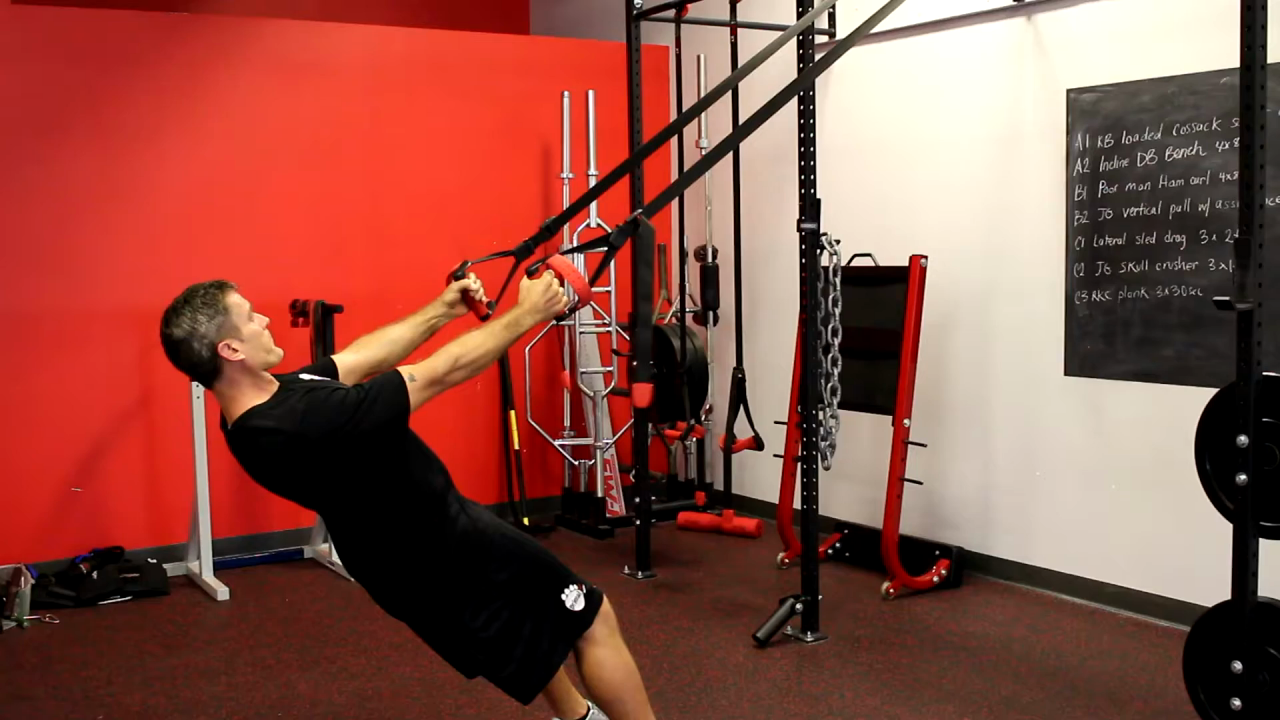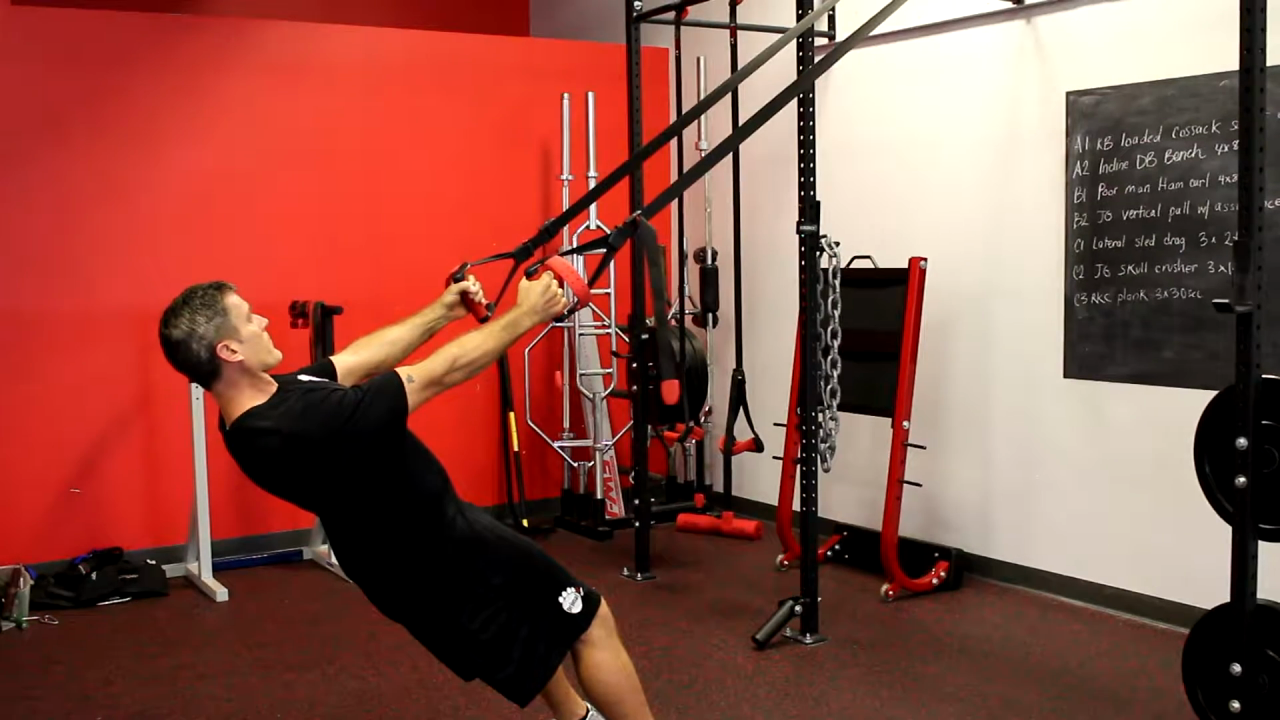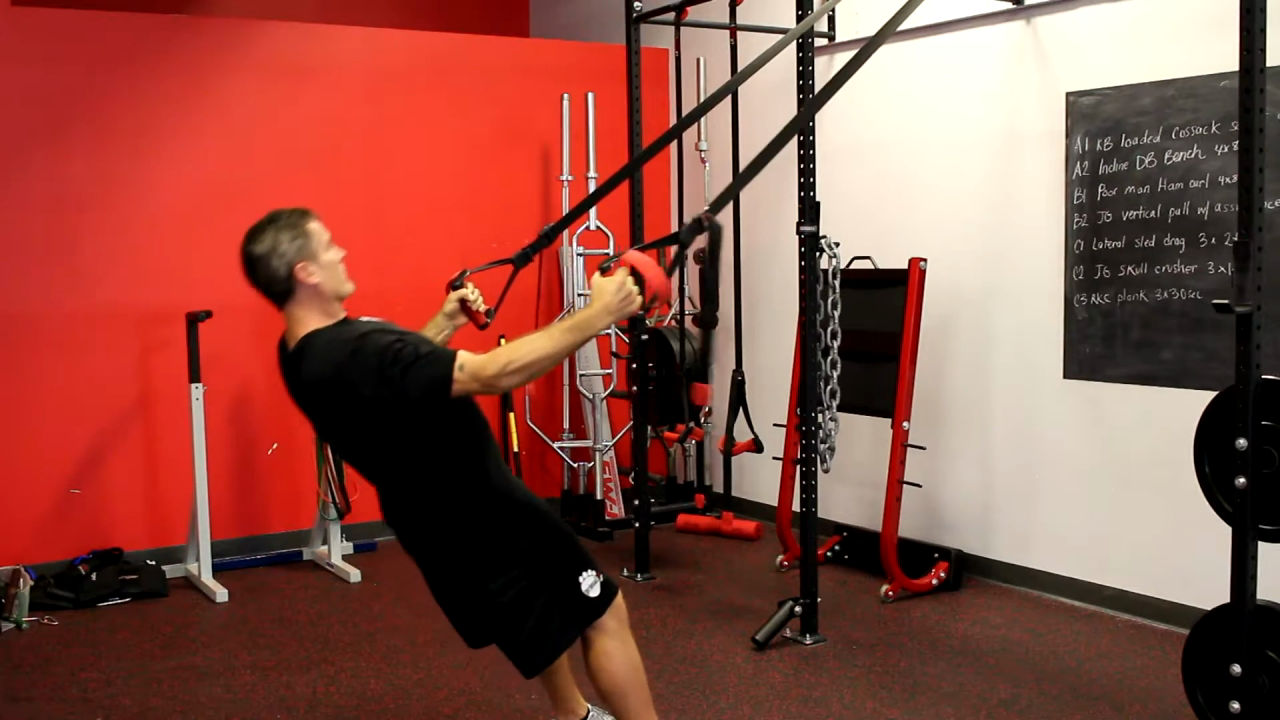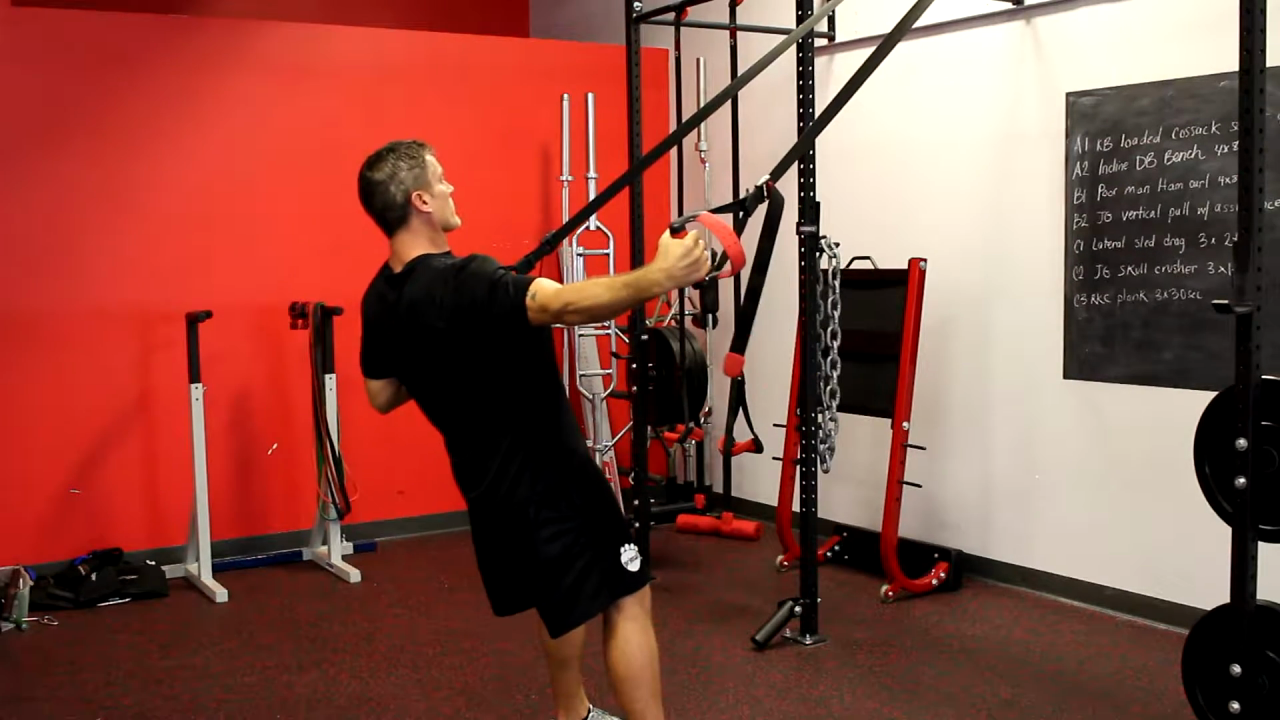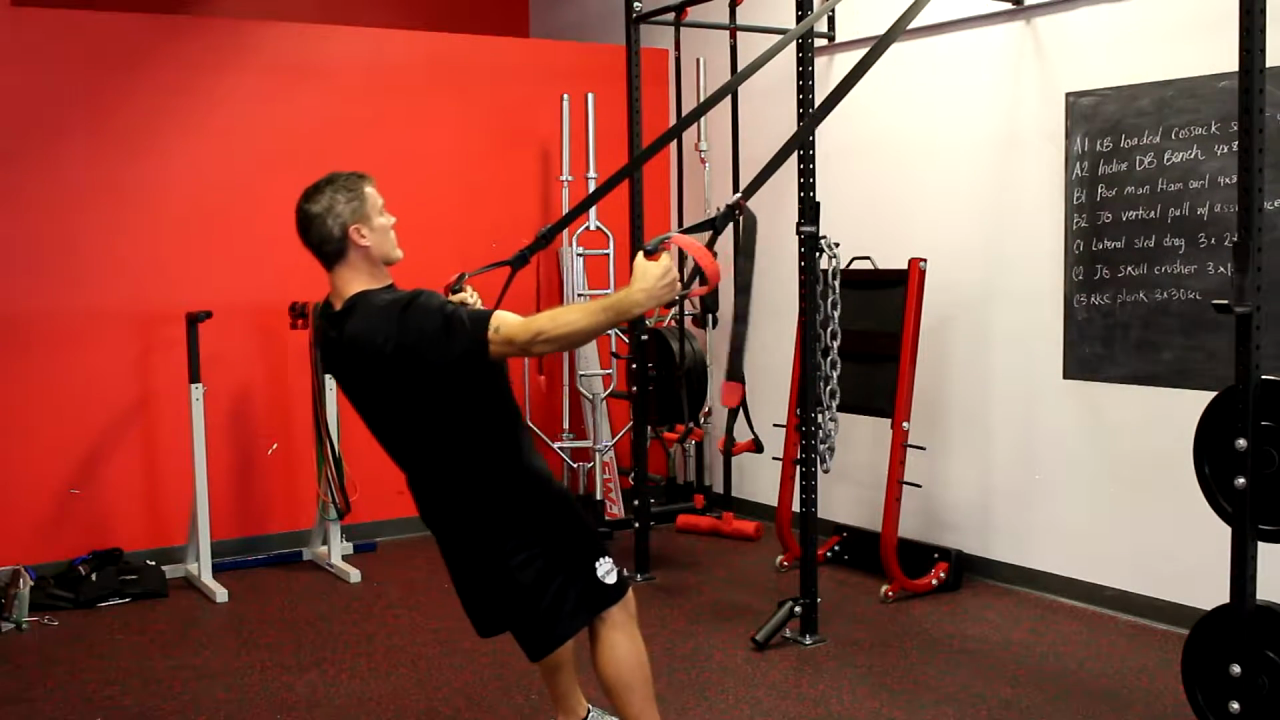
dt=1s
person 1, frame 1
left shoulder: (265, 406)
right shoulder: (309, 421)
left elbow: (360, 357)
right elbow: (441, 372)
left wrist: (442, 308)
right wrist: (527, 312)
left hip: (420, 540)
right hip: (446, 554)
left knee: (544, 614)
right knee: (595, 620)
person 1, frame 2
left shoulder: (264, 405)
right shoulder: (306, 426)
left elbow: (359, 359)
right elbow: (439, 374)
left wrist: (441, 311)
right wrist: (525, 314)
left hip: (417, 543)
right hip: (442, 559)
left knee: (543, 617)
right knee: (592, 624)
person 1, frame 3
left shoulder: (310, 352)
right shoulder: (352, 355)
right elbow: (493, 374)
left wrist: (443, 326)
right wrist: (597, 315)
left hip: (439, 510)
right hip: (474, 513)
left knee: (549, 608)
right knee: (603, 615)
person 1, frame 4
left shoulder: (382, 297)
right shoulder: (462, 283)
left elbow: (382, 395)
right elbow: (565, 305)
right wrist: (662, 276)
left hip: (491, 477)
right hip: (542, 473)
left knee: (564, 593)
right knee: (628, 600)
person 1, frame 5
left shoulder: (337, 327)
right shoulder: (403, 318)
right elbow: (533, 337)
left wrist: (456, 322)
right wrist: (635, 298)
left hip: (457, 500)
right hip: (502, 496)
left knee: (556, 605)
right knee: (613, 609)
